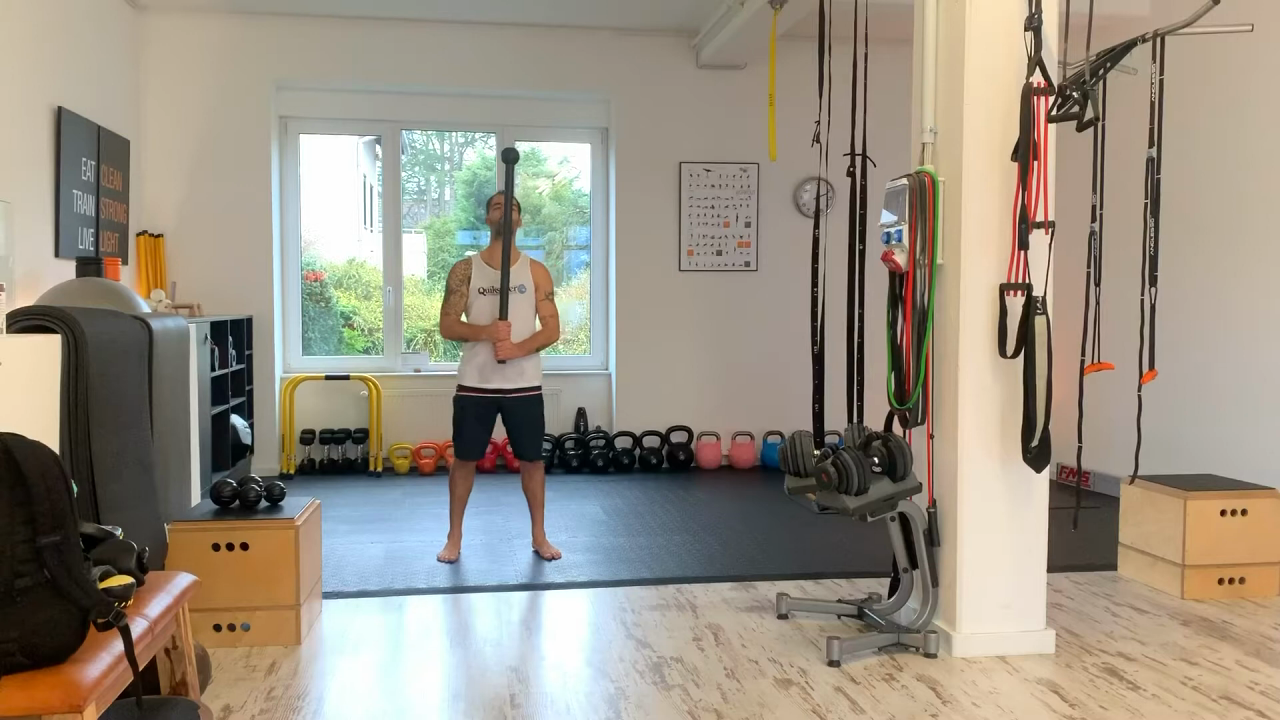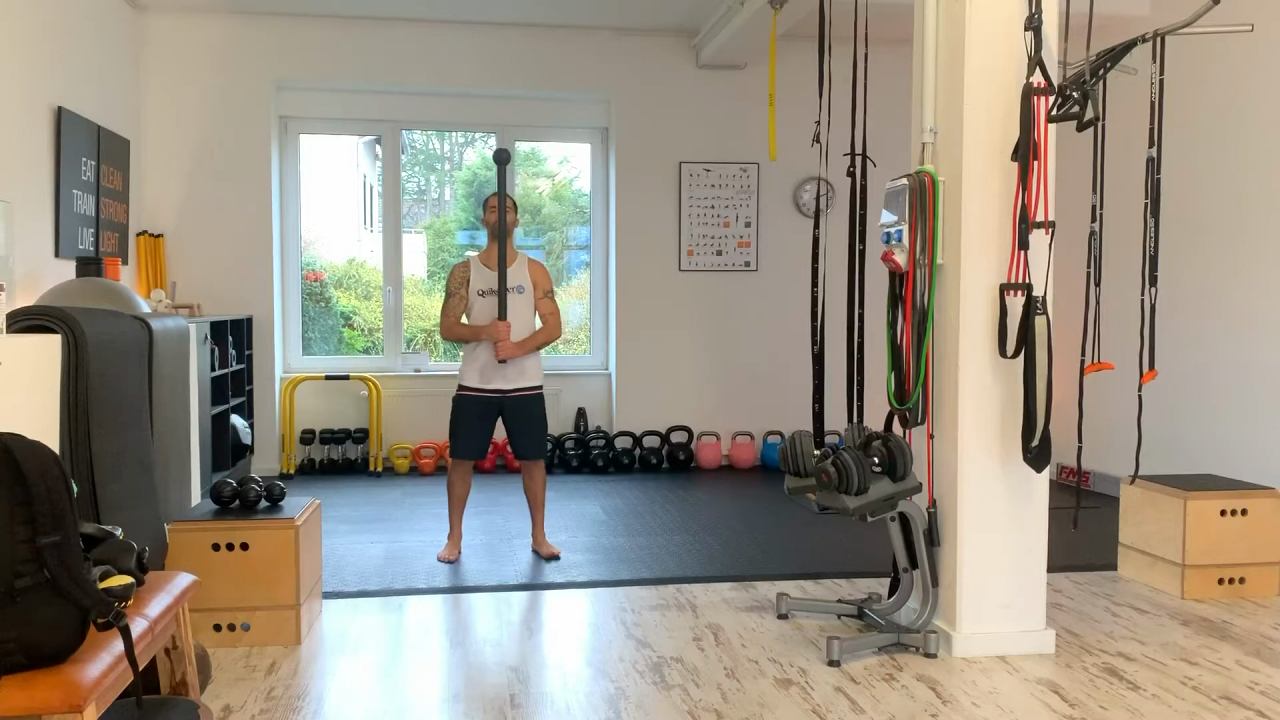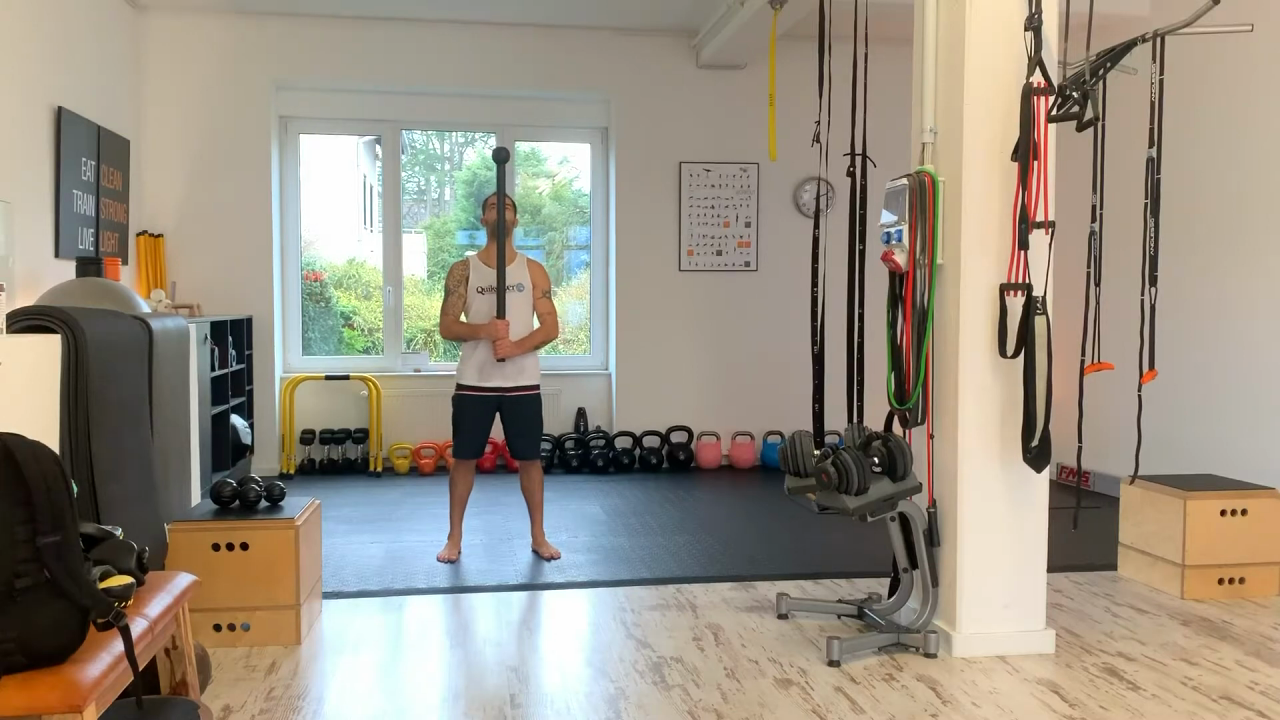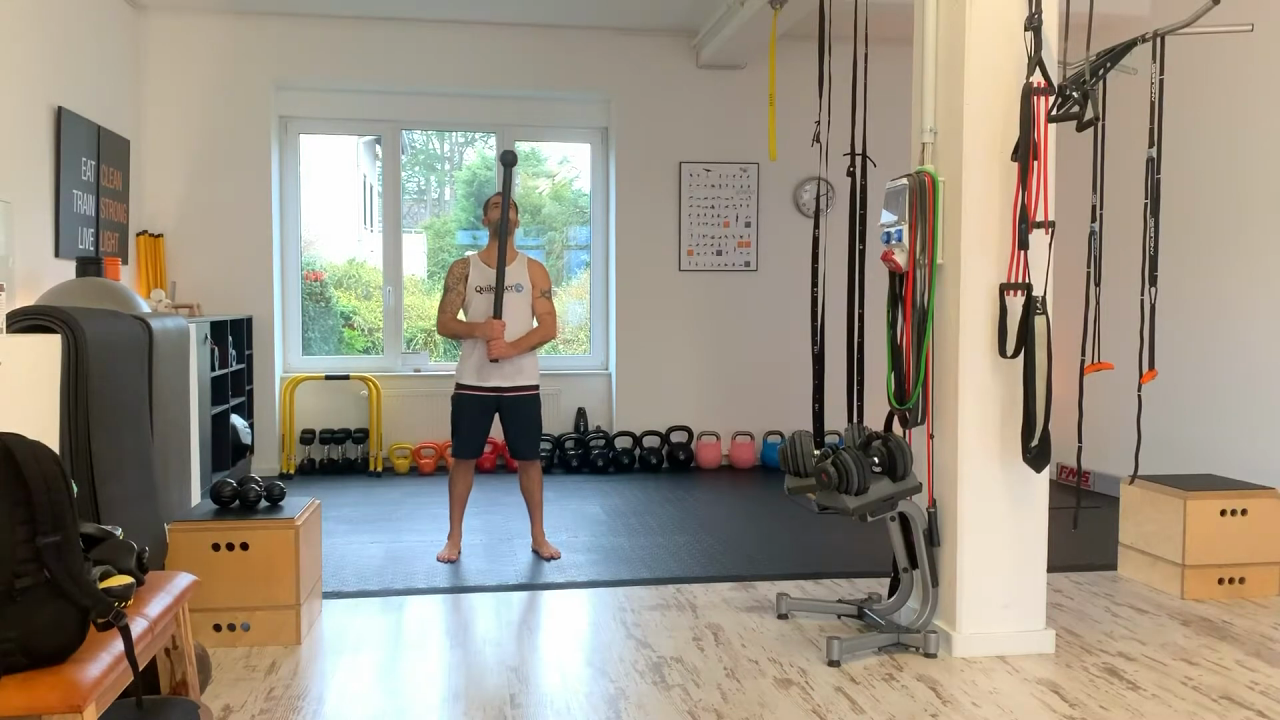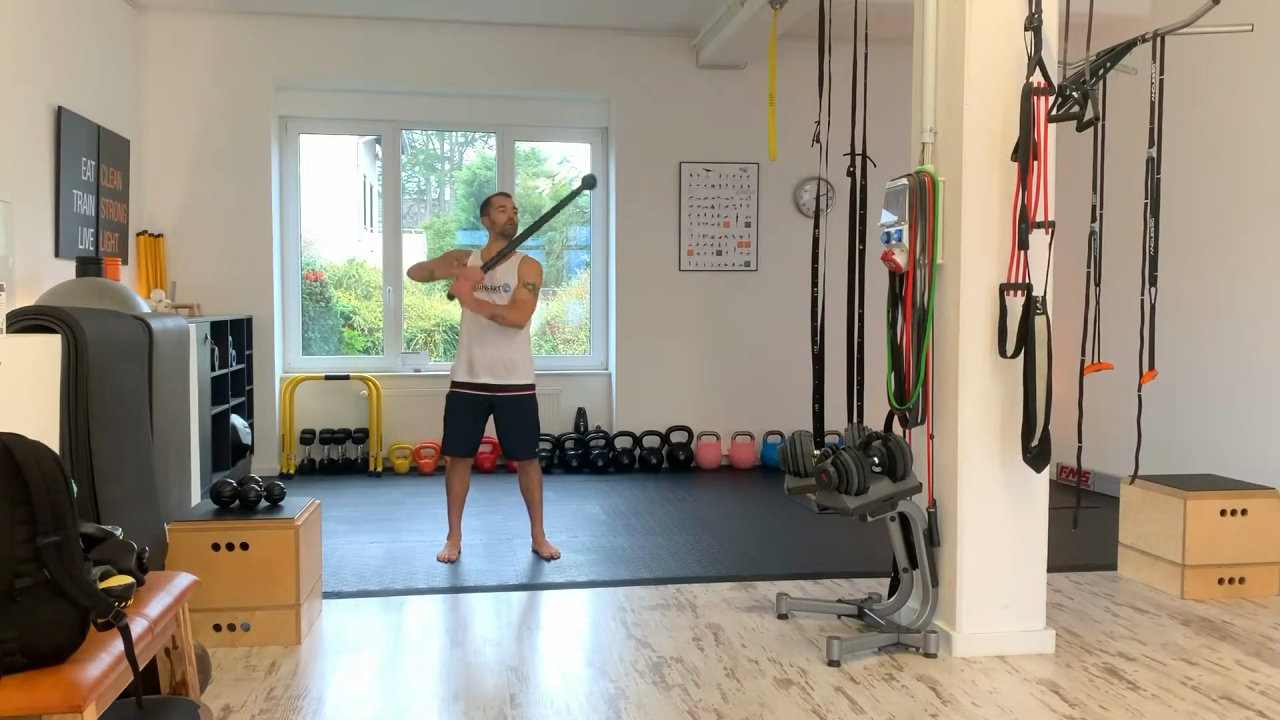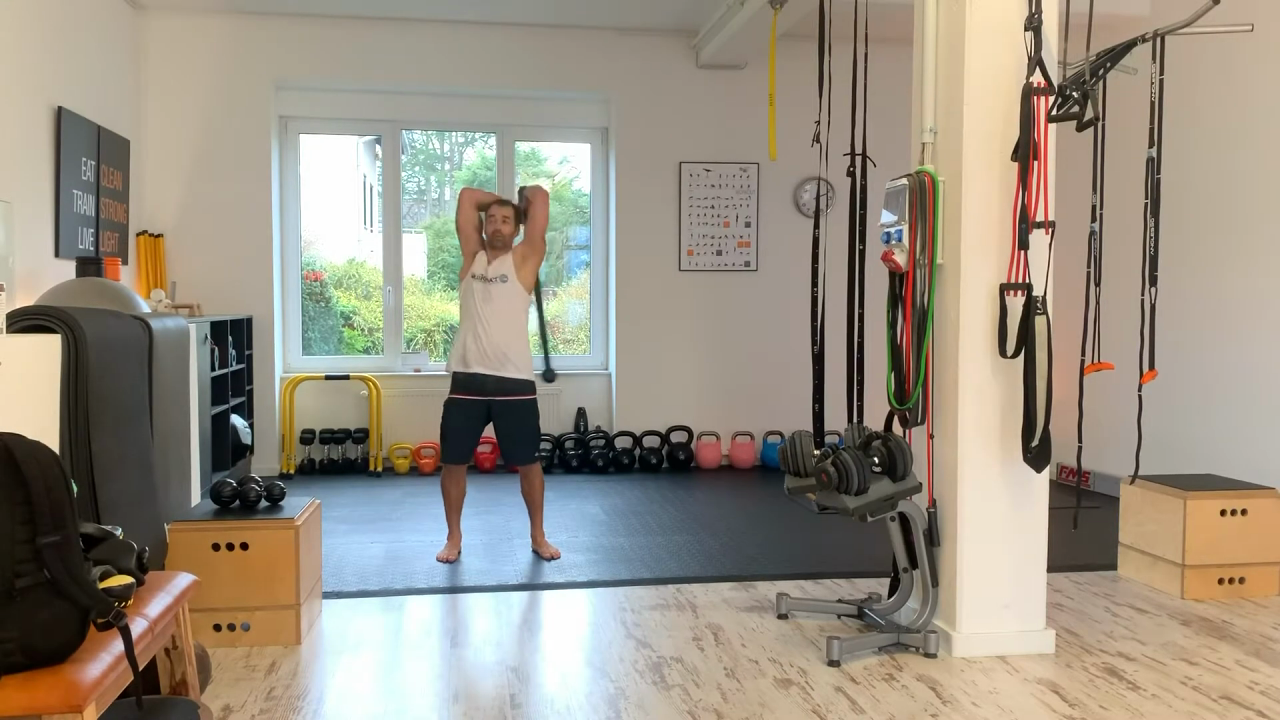
dt=0.5s
person 1, frame 1
left shoulder: (536, 271)
right shoulder: (465, 269)
left elbow: (552, 329)
right elbow: (448, 326)
left wrist: (519, 348)
right wrist: (486, 332)
left hip: (524, 384)
right hip: (475, 384)
left knee: (532, 460)
right knee: (465, 460)
left ankle: (539, 537)
right ankle: (455, 538)
person 1, frame 2
left shoulder: (534, 270)
right shoulder: (463, 271)
left elbow: (553, 326)
right elbow: (447, 328)
left wrist: (519, 347)
right wrist: (485, 332)
left hip: (525, 384)
right hip: (476, 384)
left knee: (533, 459)
right knee: (462, 460)
left ankle: (539, 536)
right ankle: (454, 537)
person 1, frame 3
left shoulder: (533, 270)
right shoulder: (463, 270)
left elbow: (550, 327)
right elbow: (447, 327)
left wrist: (517, 346)
right wrist: (483, 330)
left hip: (522, 382)
right hip: (474, 382)
left knee: (529, 459)
right knee: (464, 459)
left ankle: (538, 536)
right ankle: (454, 538)
person 1, frame 4
left shoulder: (534, 270)
right shoulder: (463, 268)
left elbow: (548, 326)
right elbow: (444, 323)
left wrist: (511, 347)
right wrist: (478, 329)
left hip: (521, 383)
right hip: (473, 383)
left knee: (529, 459)
right knee: (464, 459)
left ankle: (538, 536)
right ankle: (454, 537)
person 1, frame 5
left shoulder: (528, 267)
right shoulder: (464, 260)
left elbow: (519, 316)
right elbow: (415, 272)
left wrist: (473, 302)
right wrist: (455, 268)
left hip: (515, 383)
right hip: (468, 380)
left knee: (527, 459)
right knee: (458, 457)
left ankle: (538, 536)
right ankle: (454, 537)
person 1, frame 6
left shoulder: (525, 259)
right shoulder: (472, 256)
left elbow: (539, 199)
right elbow: (467, 196)
left wrist: (525, 202)
right wrist: (499, 201)
left hip: (514, 382)
right hip: (468, 381)
left knee: (528, 463)
right knee: (453, 463)
left ankle: (538, 536)
right ankle: (454, 538)
